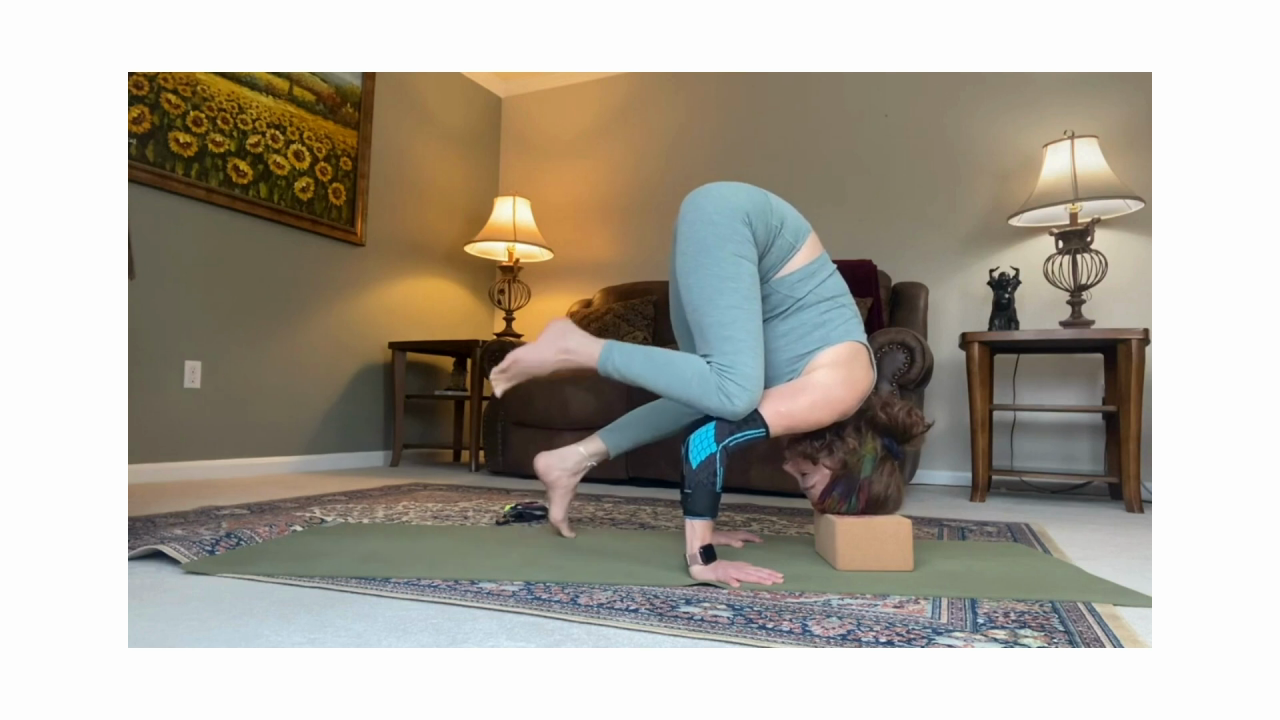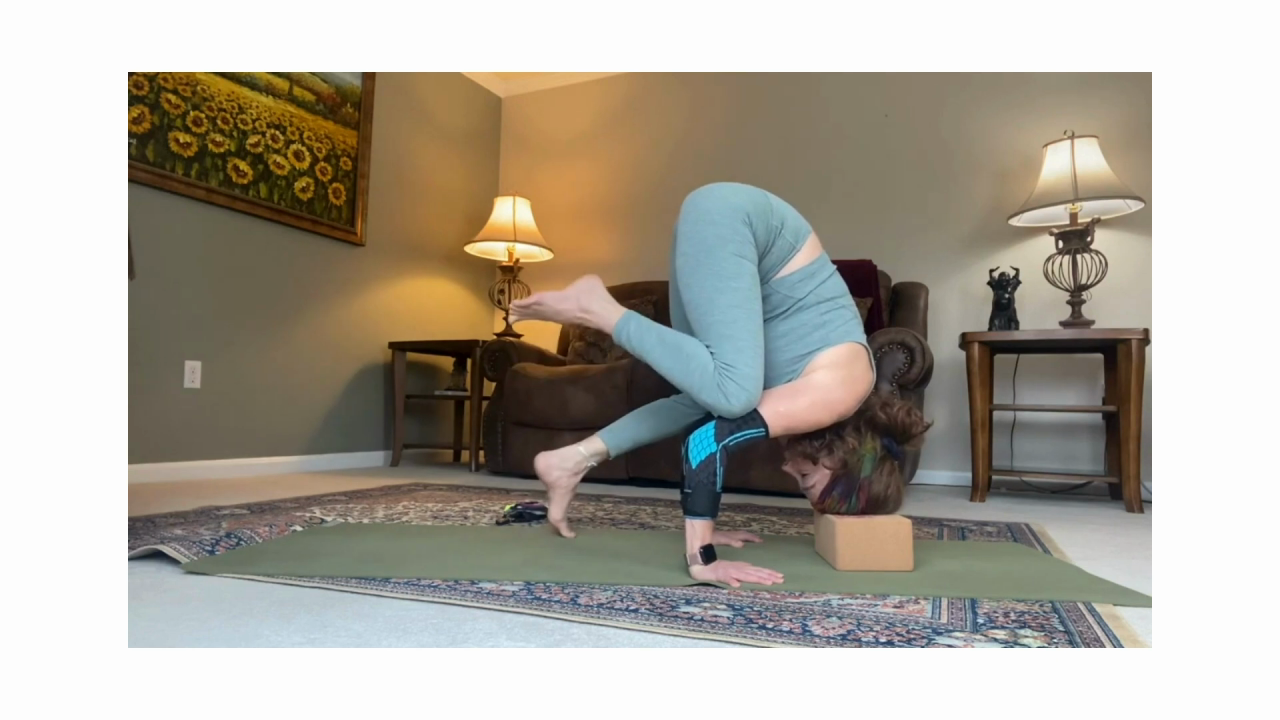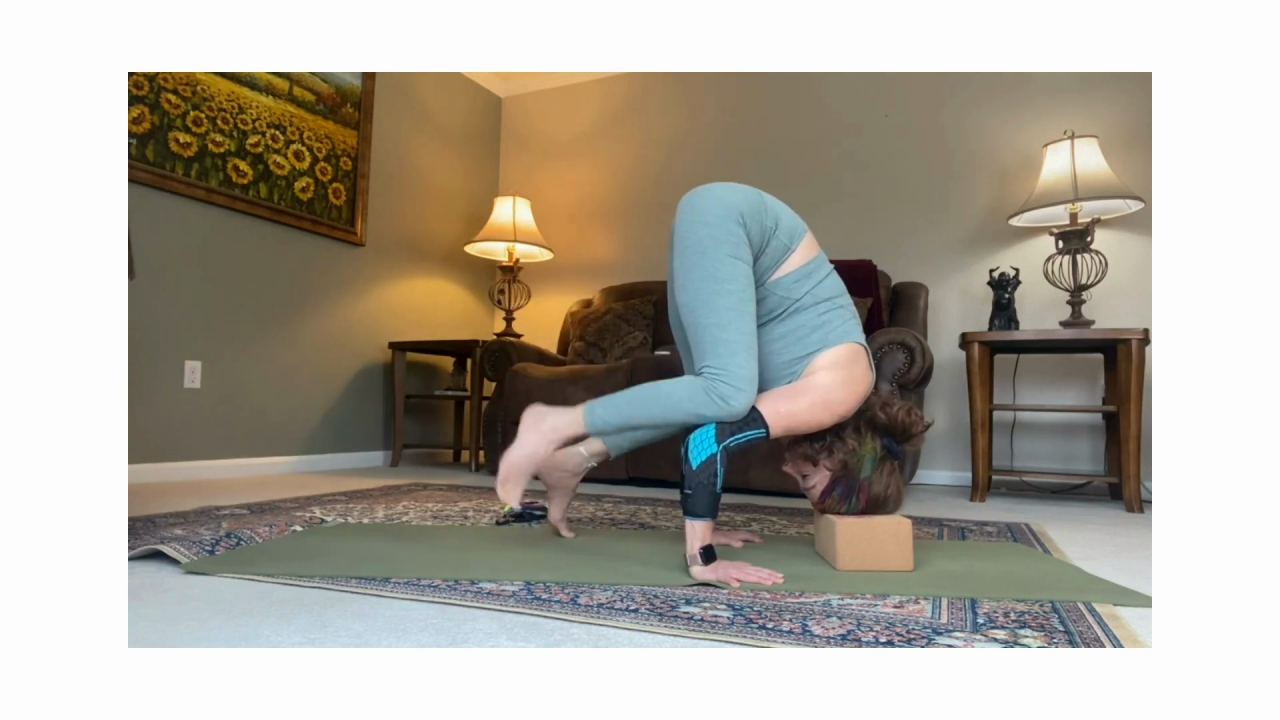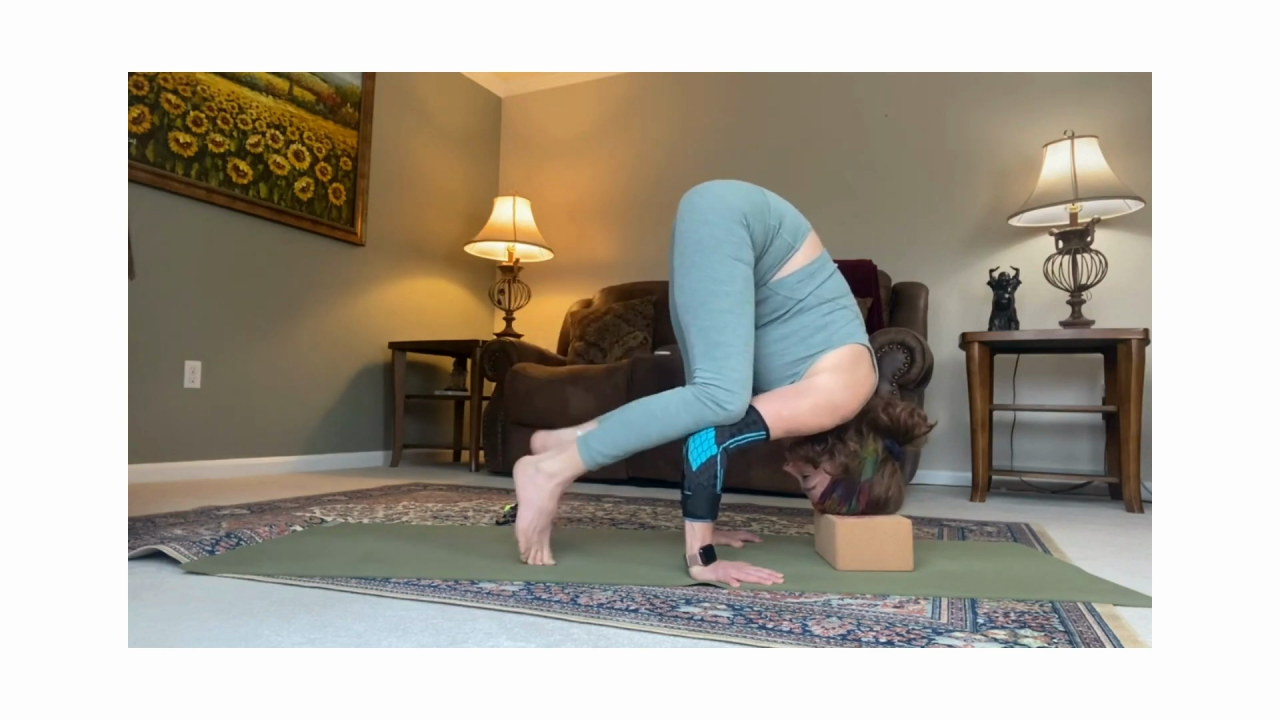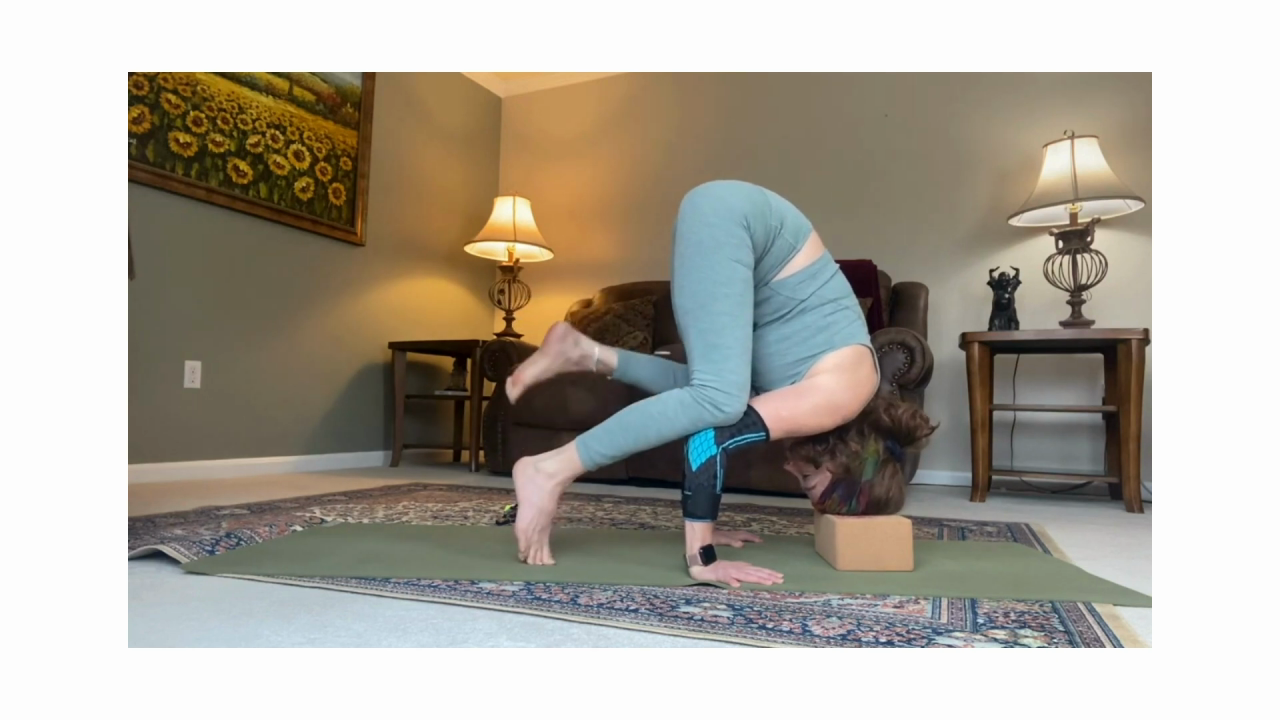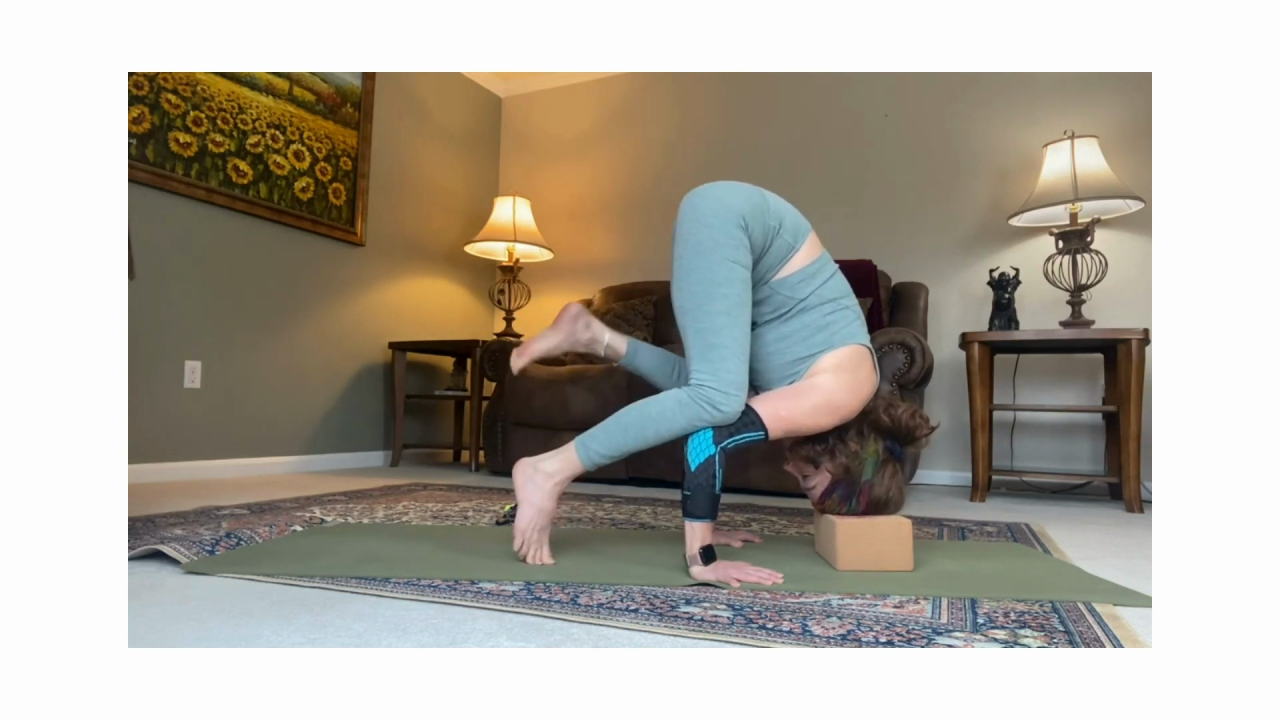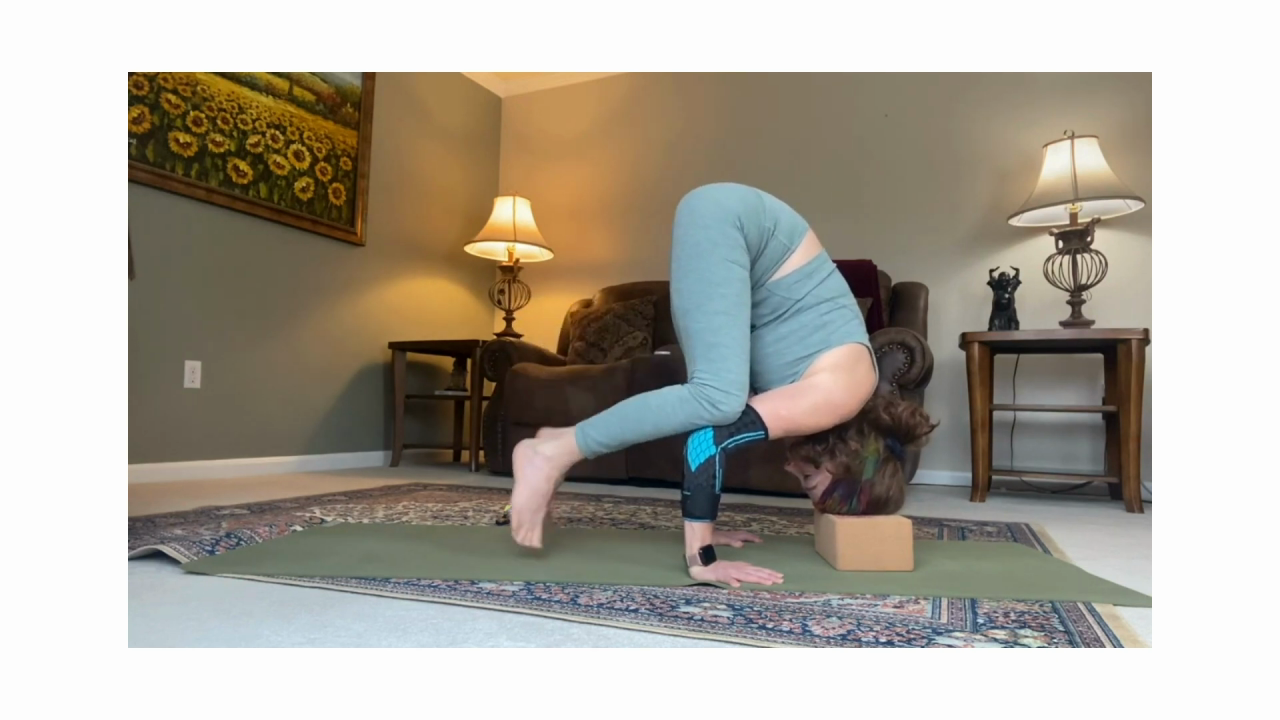
dt=0.5s
person 1, frame 1
left shoulder: (842, 383)
right shoulder: (839, 394)
right elbow: (712, 441)
left wrist: (703, 528)
right wrist: (701, 559)
left hip: (733, 227)
right hip: (727, 218)
left knee: (708, 395)
right knee: (730, 395)
left ankle: (573, 461)
right ankle: (573, 349)
person 1, frame 2
left shoulder: (844, 382)
right shoulder: (837, 393)
right elbow: (712, 441)
left wrist: (704, 527)
right wrist: (701, 560)
left hip: (736, 226)
left knee: (710, 398)
right knee: (730, 394)
left ankle: (573, 461)
right ankle: (599, 311)
person 1, frame 3
left shoulder: (844, 385)
right shoulder: (836, 395)
right elbow: (712, 441)
left wrist: (702, 527)
right wrist: (701, 560)
left hip: (731, 226)
right hip: (724, 219)
left knee: (708, 398)
right knee: (725, 395)
left ankle: (576, 458)
right ankle: (558, 427)
person 1, frame 4
left shoulder: (844, 383)
right shoulder: (839, 397)
right elbow: (715, 440)
left wrist: (703, 527)
right wrist: (700, 559)
left hip: (735, 223)
left knee: (711, 400)
right knee: (720, 400)
left ankle: (565, 444)
right ankle: (551, 471)
person 1, frame 5
left shoulder: (843, 388)
right shoulder: (839, 398)
right elbow: (714, 441)
left wrist: (705, 529)
right wrist: (701, 560)
left hip: (739, 224)
left knee: (712, 397)
right knee: (718, 401)
left ankle: (585, 353)
right ankle: (550, 472)
person 1, frame 6
left shoulder: (840, 388)
right shoulder: (838, 398)
right elbow: (713, 440)
left wrist: (704, 528)
right wrist: (700, 560)
left hip: (738, 224)
left knee: (712, 397)
right knee: (717, 402)
left ankle: (594, 336)
right ankle: (550, 472)
person 1, frame 7
left shoulder: (838, 386)
right shoulder: (838, 397)
right elbow: (712, 440)
left wrist: (705, 530)
right wrist: (701, 560)
left hip: (737, 228)
right hip: (722, 219)
left knee: (713, 400)
right knee: (718, 401)
left ankle: (571, 444)
right ankle: (556, 452)
